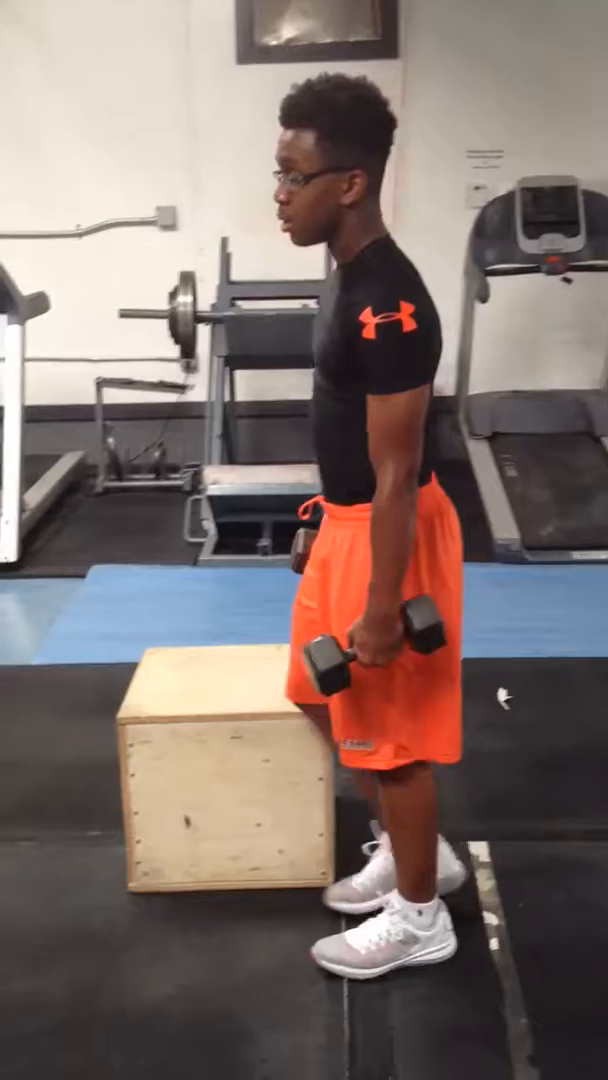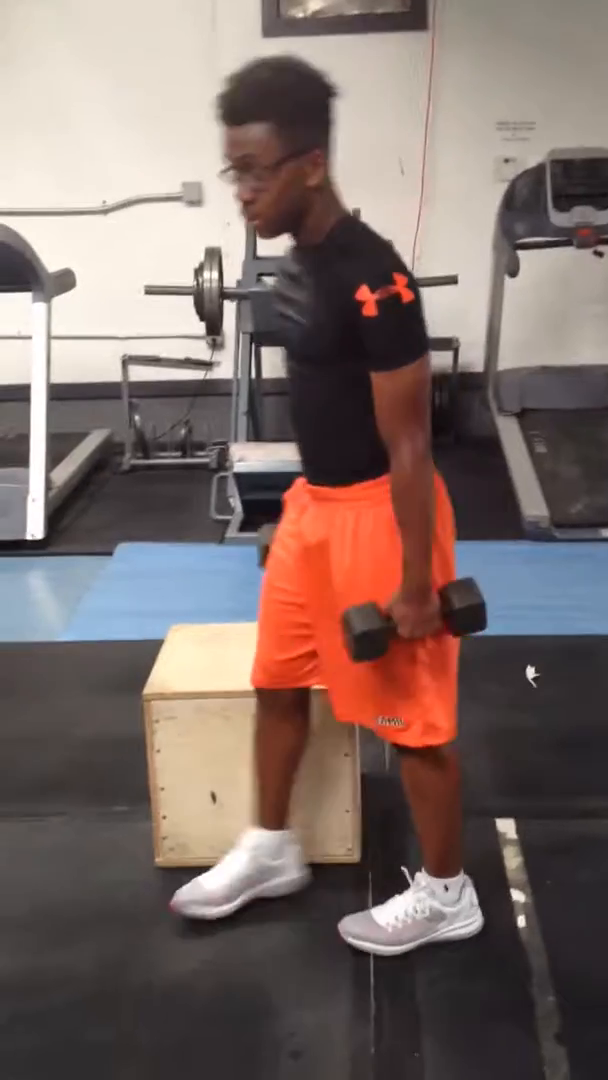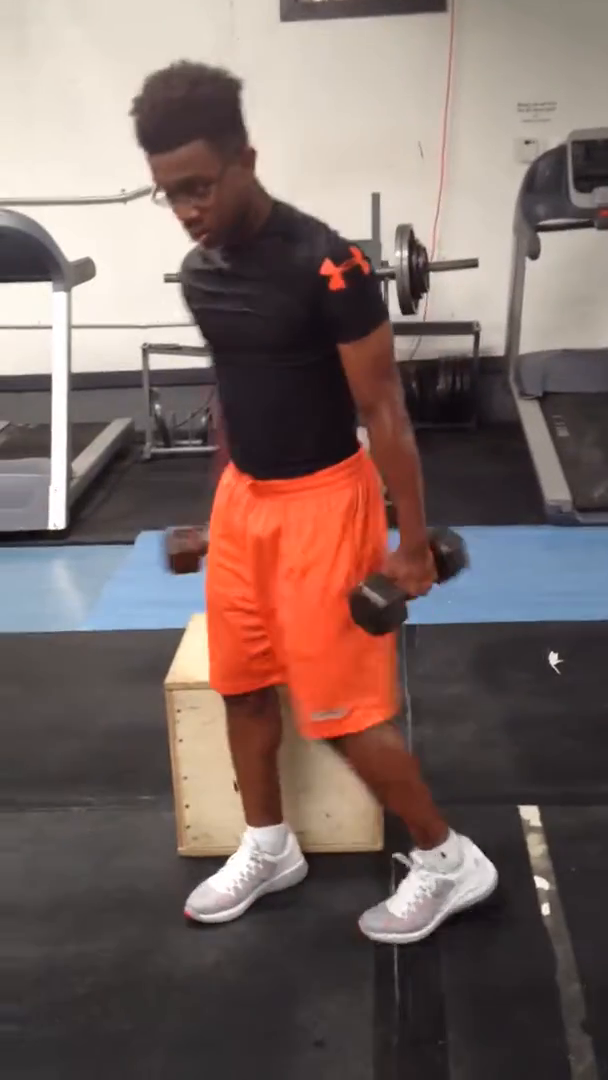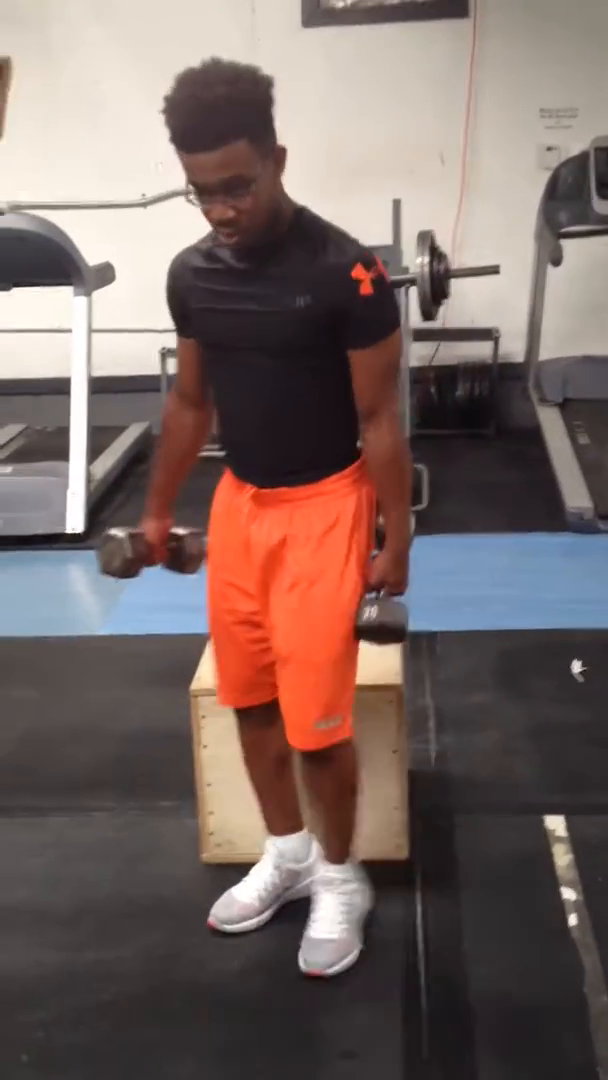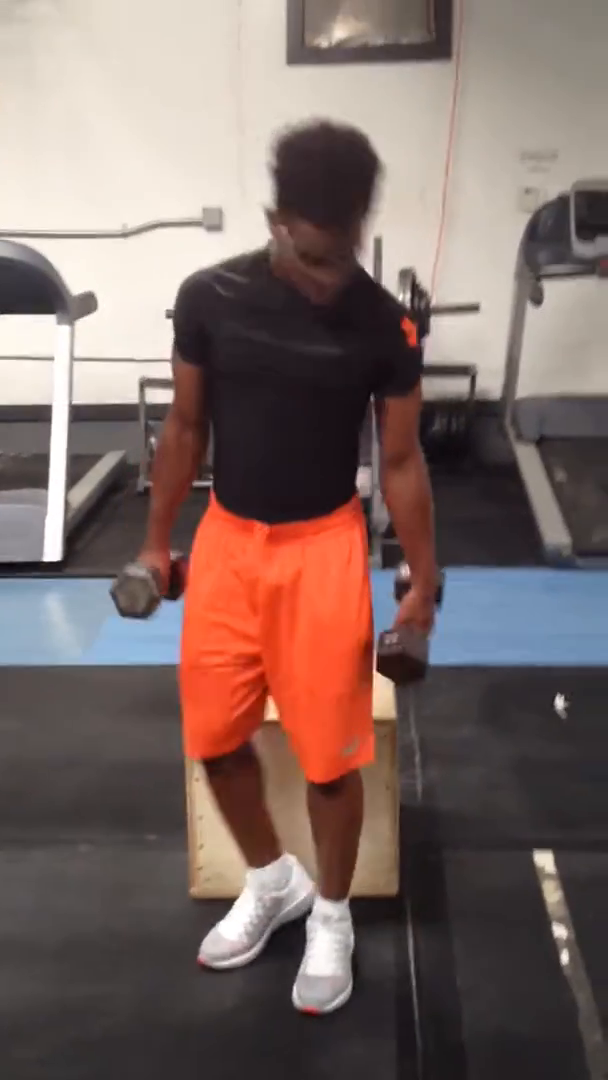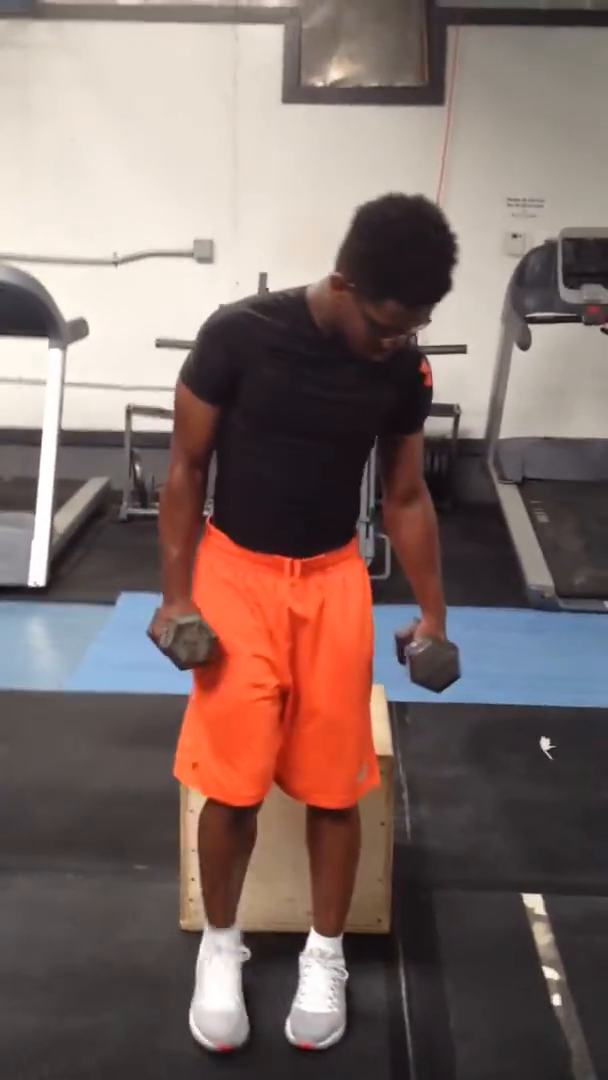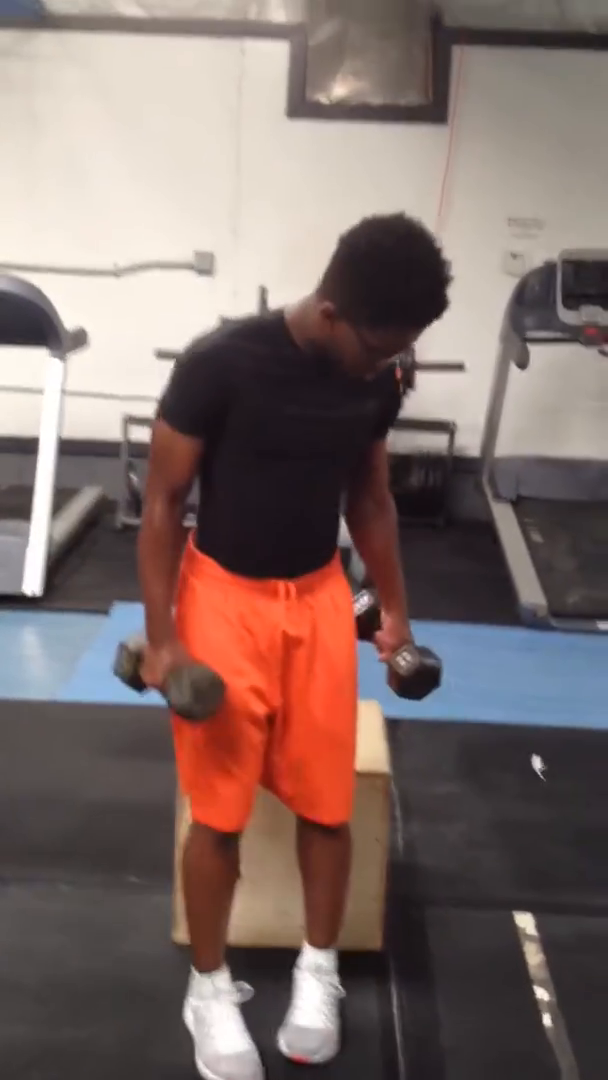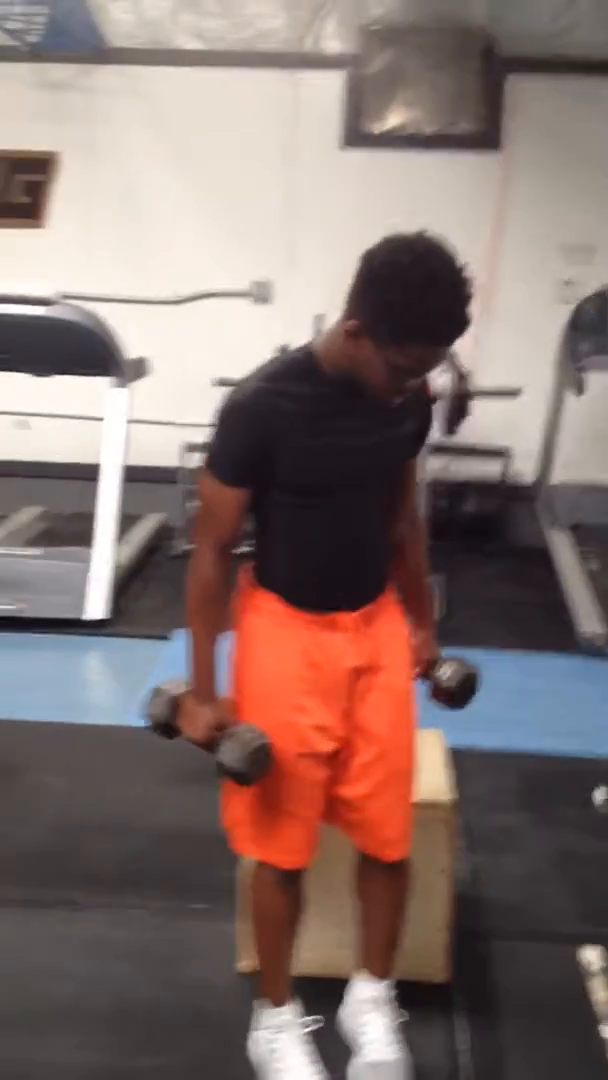
dt=0.3s
person 1, frame 1
left shoulder: (387, 307)
right shoulder: (351, 275)
left elbow: (398, 474)
left wrist: (382, 609)
left hip: (386, 533)
right hip: (347, 521)
left knee: (388, 733)
right knee: (319, 697)
left ankle: (418, 916)
right ankle: (413, 851)
person 1, frame 2
left shoulder: (374, 282)
right shoulder: (296, 261)
left elbow: (409, 445)
left wrist: (417, 584)
left hip: (375, 515)
right hip: (313, 504)
left knee: (407, 716)
right knee: (278, 684)
left ankle: (446, 894)
right ankle: (268, 851)
person 1, frame 3
left shoulder: (325, 264)
right shoulder: (200, 271)
left elbow: (383, 411)
left wrist: (414, 541)
left hip: (322, 503)
right hip: (240, 498)
left knee: (337, 709)
right knee: (242, 684)
left ankle: (447, 861)
right ankle: (269, 849)
person 1, frame 4
left shoulder: (345, 271)
right shoulder: (192, 273)
left elbow: (380, 419)
left wrist: (397, 540)
right wrist: (158, 508)
left hip: (324, 510)
right hip: (237, 505)
left knee: (315, 719)
right knee: (251, 696)
left ankle: (340, 879)
right ankle: (287, 855)
person 1, frame 5
left shoulder: (384, 326)
right shoulder: (209, 298)
left elbow: (402, 462)
right elbow: (185, 428)
left wrist: (424, 584)
right wrist: (157, 541)
left hip: (323, 549)
right hip: (227, 541)
left knee: (329, 752)
right knee: (212, 737)
left ankle: (330, 918)
right ankle: (273, 880)
person 1, frame 6
left shoulder: (403, 372)
right shoulder: (237, 334)
left elbow: (408, 496)
right elbow: (186, 467)
left wrist: (433, 613)
right wrist: (176, 593)
left hip: (335, 582)
right hip: (236, 575)
left knee: (334, 786)
right knee: (232, 785)
left ankle: (323, 956)
right ankle: (220, 945)
person 1, frame 7
left shoulder: (377, 383)
right shoulder: (219, 364)
right elbow: (162, 502)
left wrist: (395, 609)
right wrist: (161, 636)
left hip: (320, 600)
right hip: (223, 598)
left knee: (325, 801)
right knee: (219, 810)
left ankle: (317, 970)
right ankle: (210, 989)
person 1, frame 8
left shoulder: (411, 400)
right shoulder: (261, 407)
right elbow: (213, 551)
left wrist: (422, 622)
right wrist: (202, 688)
left hip: (379, 630)
right hip: (287, 636)
left knee: (389, 836)
right knee: (282, 844)
left ankle: (371, 997)
